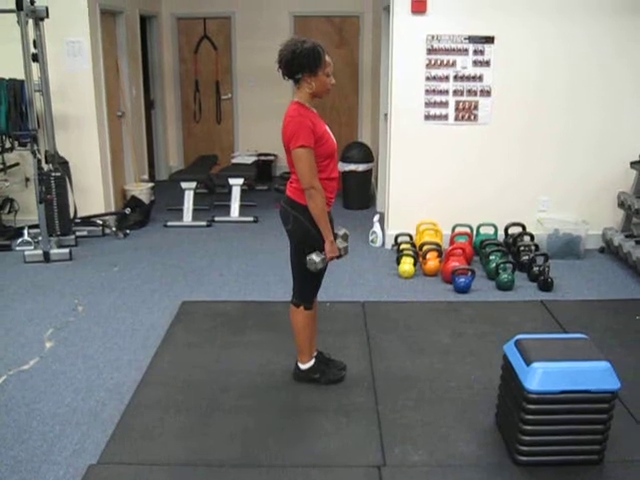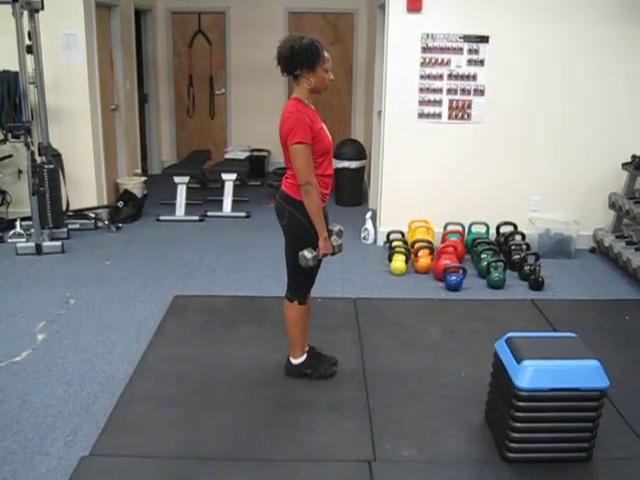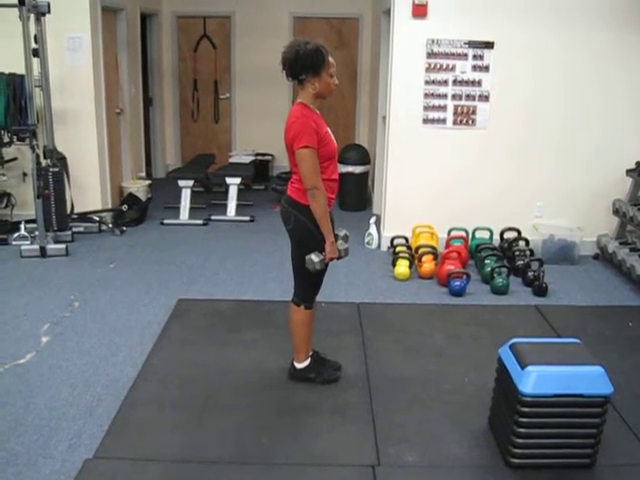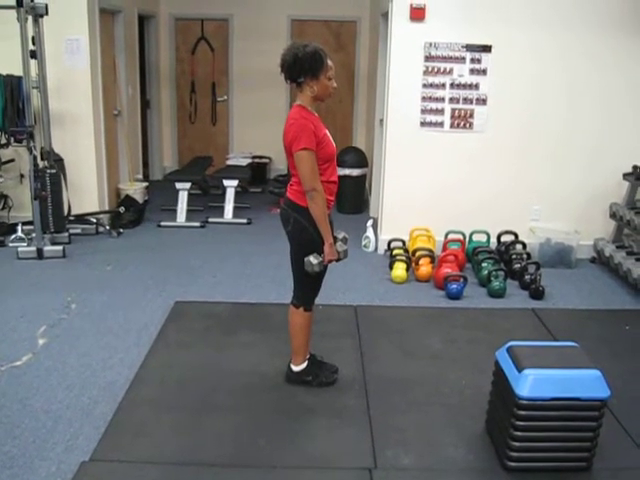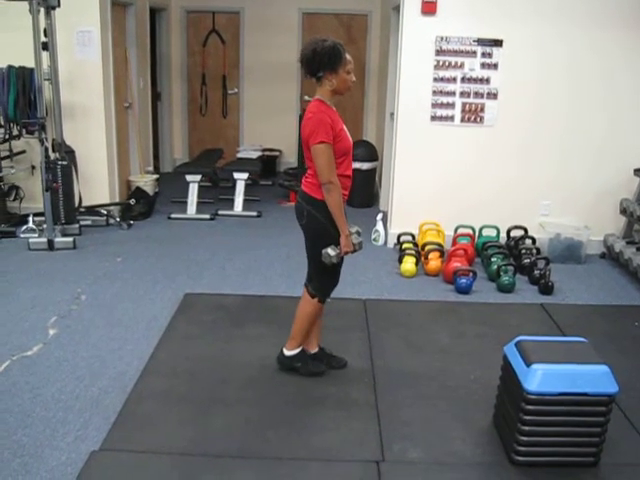
dt=1s
person 1, frame 1
left shoulder: (306, 113)
right shoulder: (300, 120)
right elbow: (311, 186)
left wrist: (327, 228)
right wrist: (328, 236)
left hip: (309, 211)
right hip: (304, 215)
left knee: (310, 290)
right knee: (304, 293)
left ankle: (311, 355)
right ankle: (305, 365)
person 1, frame 2
left shoulder: (304, 109)
right shoulder: (298, 116)
right elbow: (307, 182)
left wrist: (321, 225)
right wrist: (322, 233)
left hip: (302, 206)
right hip: (299, 210)
left knee: (304, 285)
right knee: (298, 288)
left ankle: (303, 350)
right ankle: (297, 360)
person 1, frame 3
left shoulder: (309, 114)
right shoulder: (304, 121)
right elbow: (313, 187)
left wrist: (327, 231)
right wrist: (328, 237)
left hip: (308, 211)
right hip: (305, 214)
left knee: (309, 290)
right knee: (305, 292)
left ankle: (307, 355)
right ankle: (301, 365)
person 1, frame 4
left shoulder: (307, 116)
right shoulder: (302, 123)
right elbow: (312, 188)
left wrist: (326, 232)
right wrist: (327, 239)
left hip: (307, 213)
right hip: (305, 216)
left knee: (308, 291)
right knee: (305, 293)
left ankle: (304, 357)
right ankle: (298, 367)
person 1, frame 5
left shoulder: (325, 110)
right shoulder: (320, 116)
right elbow: (328, 181)
left wrist: (340, 224)
right wrist: (343, 230)
left hip: (319, 206)
right hip: (319, 209)
left knee: (320, 282)
right knee: (321, 284)
left ankle: (312, 349)
right ankle: (291, 352)
